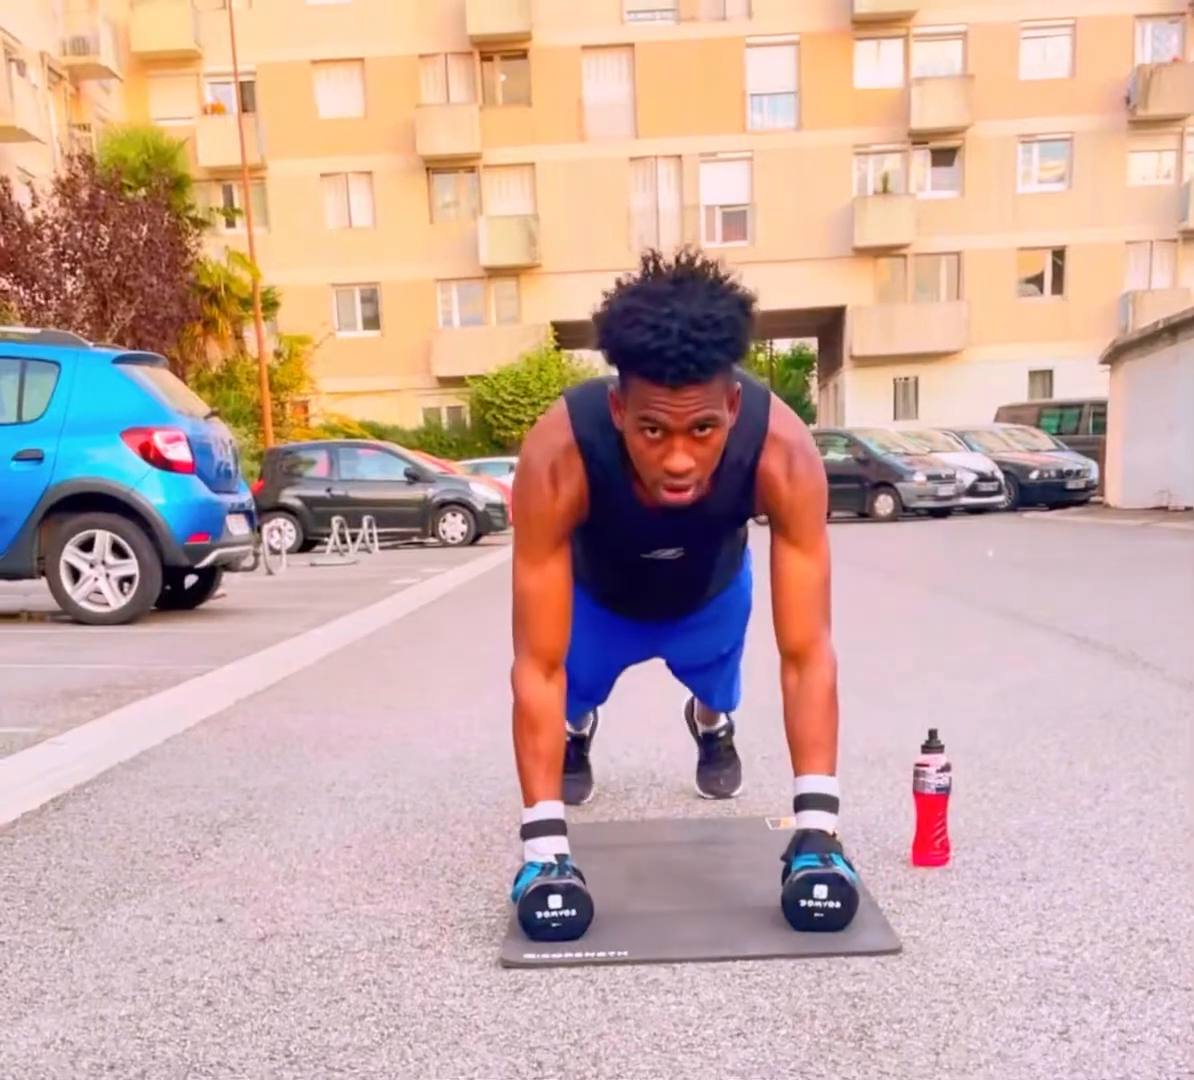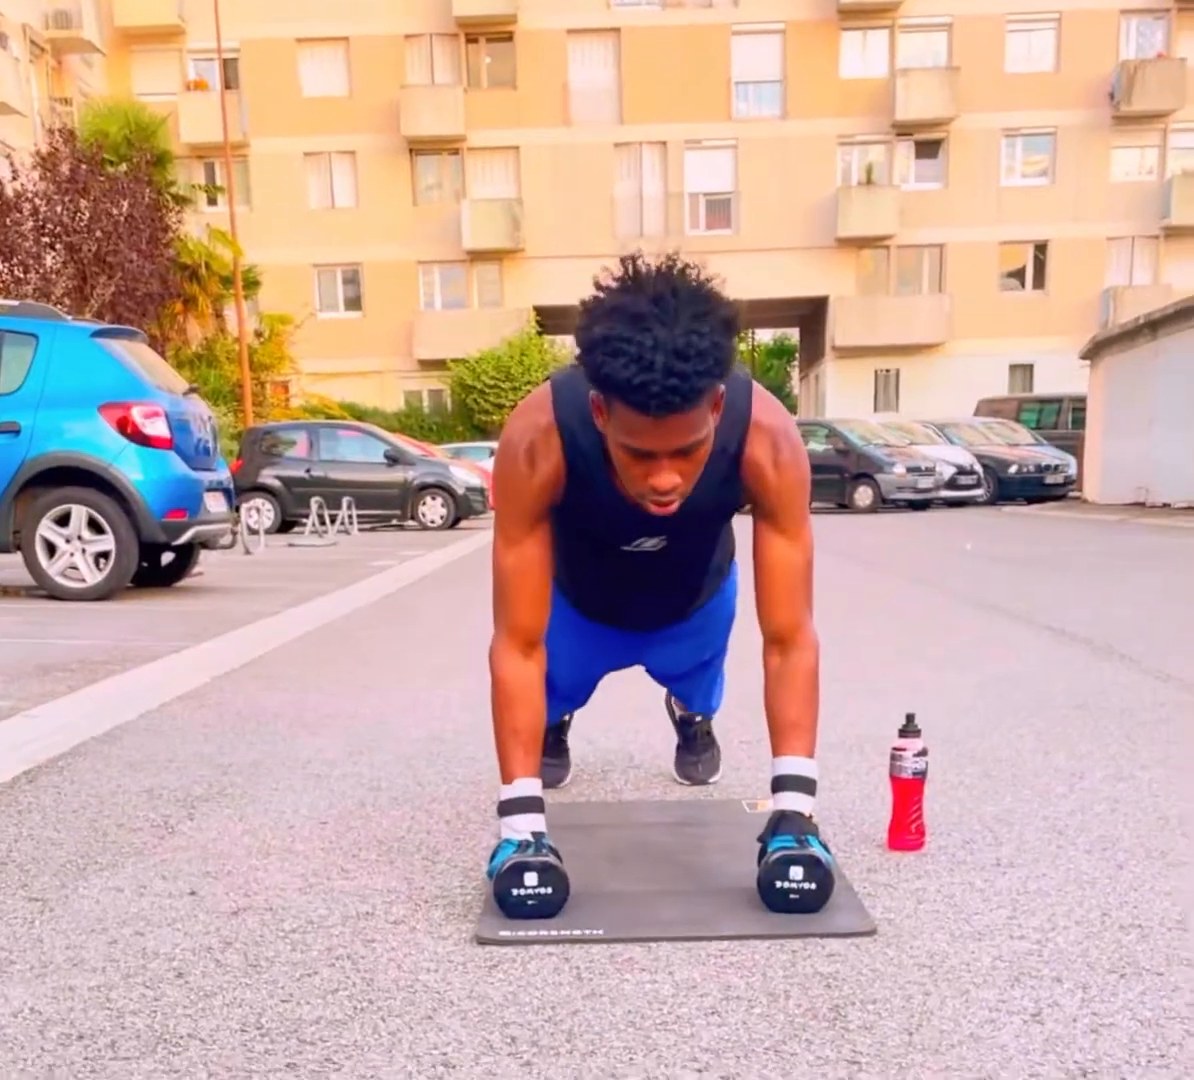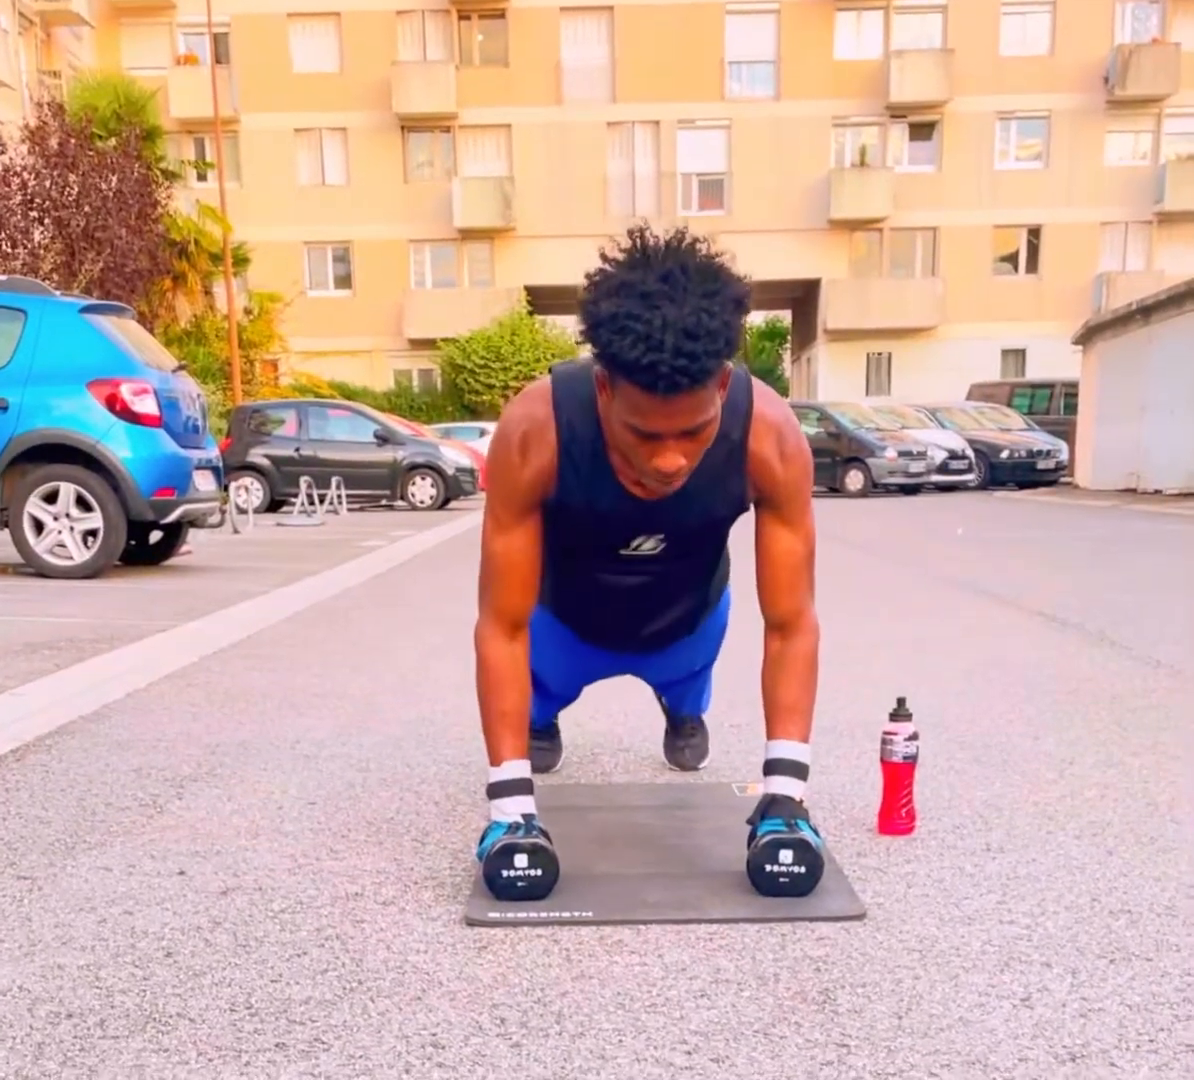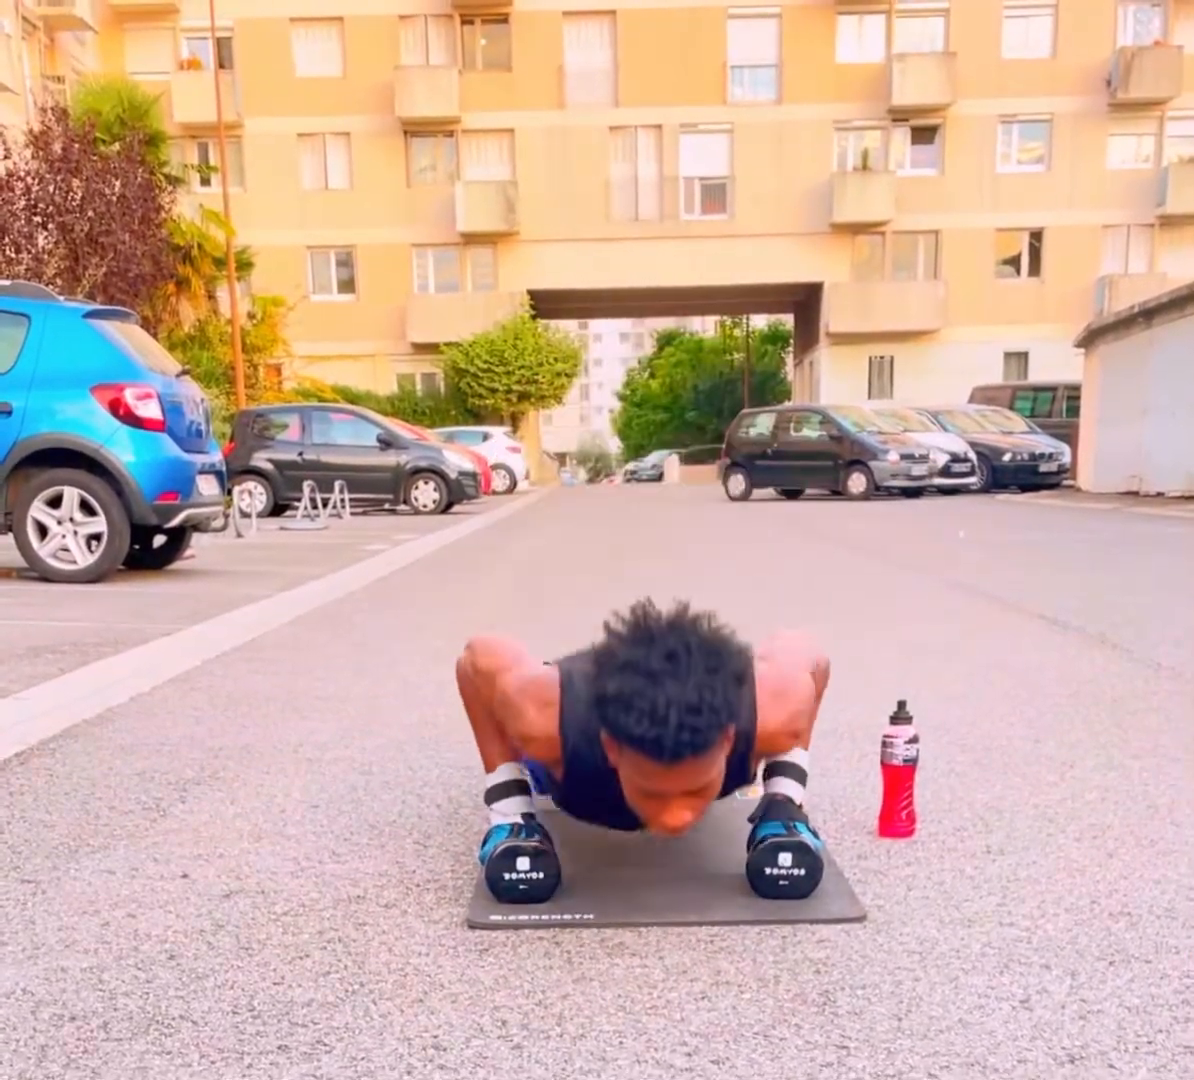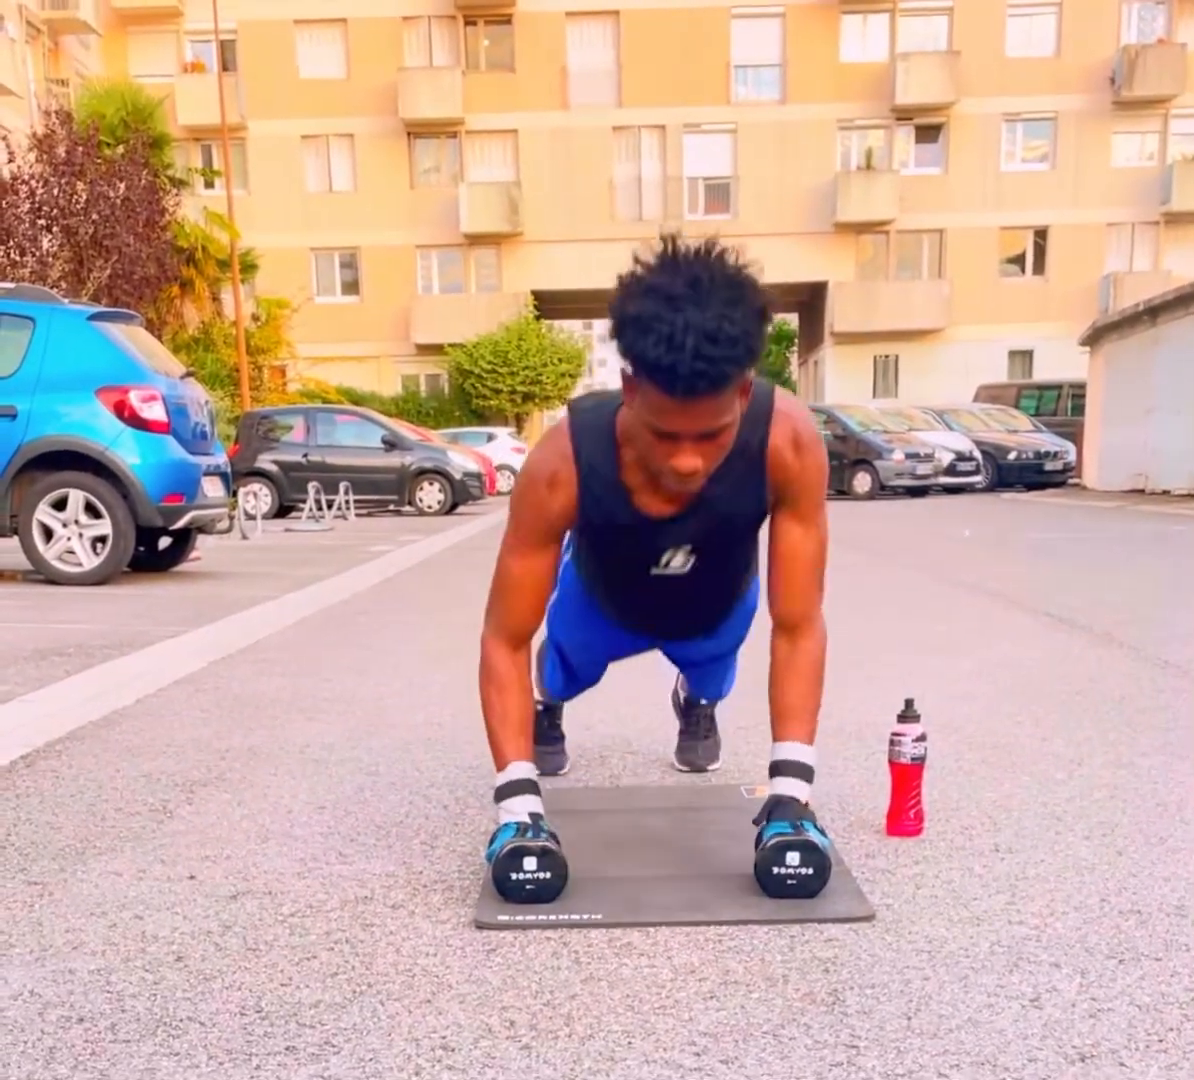
dt=0.7s
person 1, frame 1
left shoulder: (783, 451)
right shoulder: (557, 456)
left elbow: (807, 652)
right elbow: (537, 665)
left wrist: (817, 823)
right wrist: (544, 841)
left hip: (711, 588)
right hip: (599, 595)
left ankle: (711, 724)
right ankle: (576, 734)
person 1, frame 2
left shoulder: (768, 440)
right shoulder: (536, 440)
left elbow: (789, 638)
right elbow: (518, 643)
left wrist: (793, 805)
right wrist: (521, 816)
left hip: (695, 597)
right hip: (579, 600)
left knee: (695, 694)
right knee: (554, 699)
left ankle: (692, 719)
right ankle: (552, 725)
person 1, frame 3
left shoulder: (771, 437)
right shoulder: (533, 431)
left elbow: (790, 624)
right elbow: (502, 626)
left wrist: (785, 789)
right wrist: (510, 801)
left hip: (689, 618)
right hip: (567, 620)
left knee: (686, 705)
right knee: (540, 704)
left ankle: (683, 713)
right ankle: (542, 721)
person 1, frame 4
left shoulder: (772, 714)
right shoulder: (546, 721)
left elbow: (811, 661)
right elbow: (475, 662)
left wrist: (785, 794)
right wrist: (507, 806)
person 1, frame 5
left shoulder: (788, 439)
right shoulder: (562, 463)
left elbow: (798, 625)
right elbow: (506, 637)
left wrist: (791, 783)
right wrist: (518, 795)
left hip: (717, 604)
right hip: (602, 600)
left knee: (710, 684)
right knee: (563, 678)
left ankle: (695, 702)
right ankle: (544, 708)
